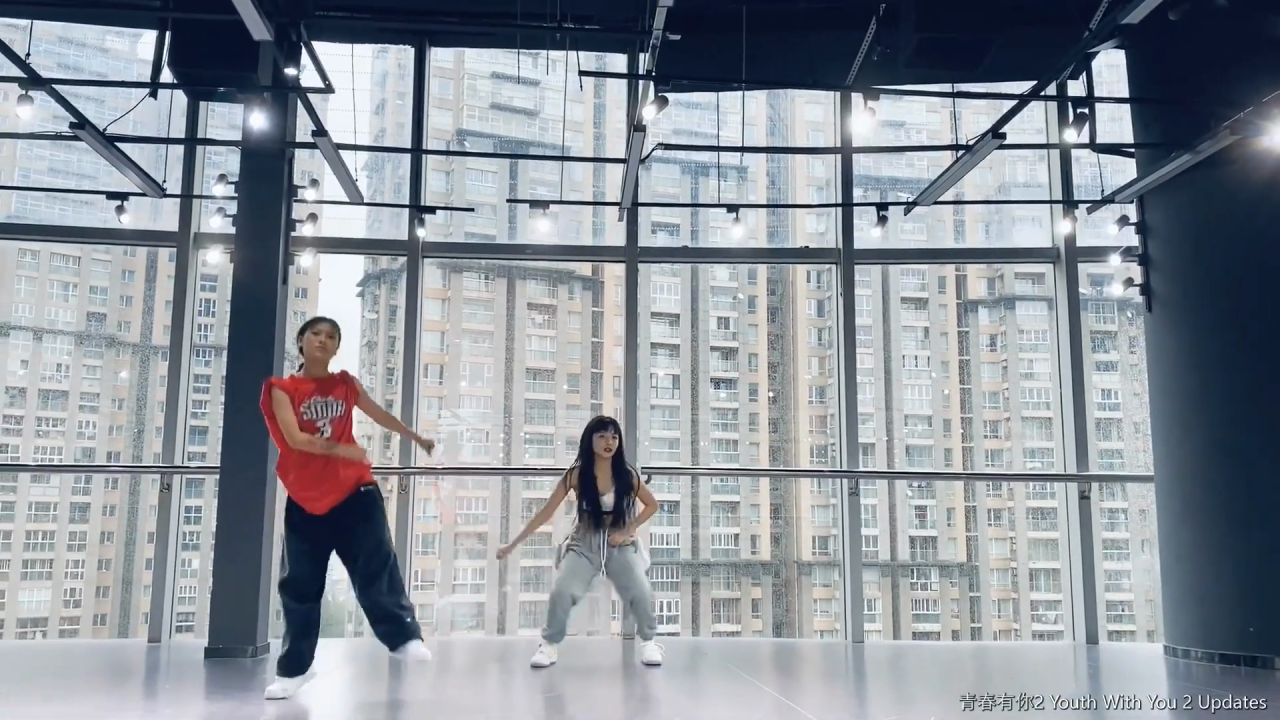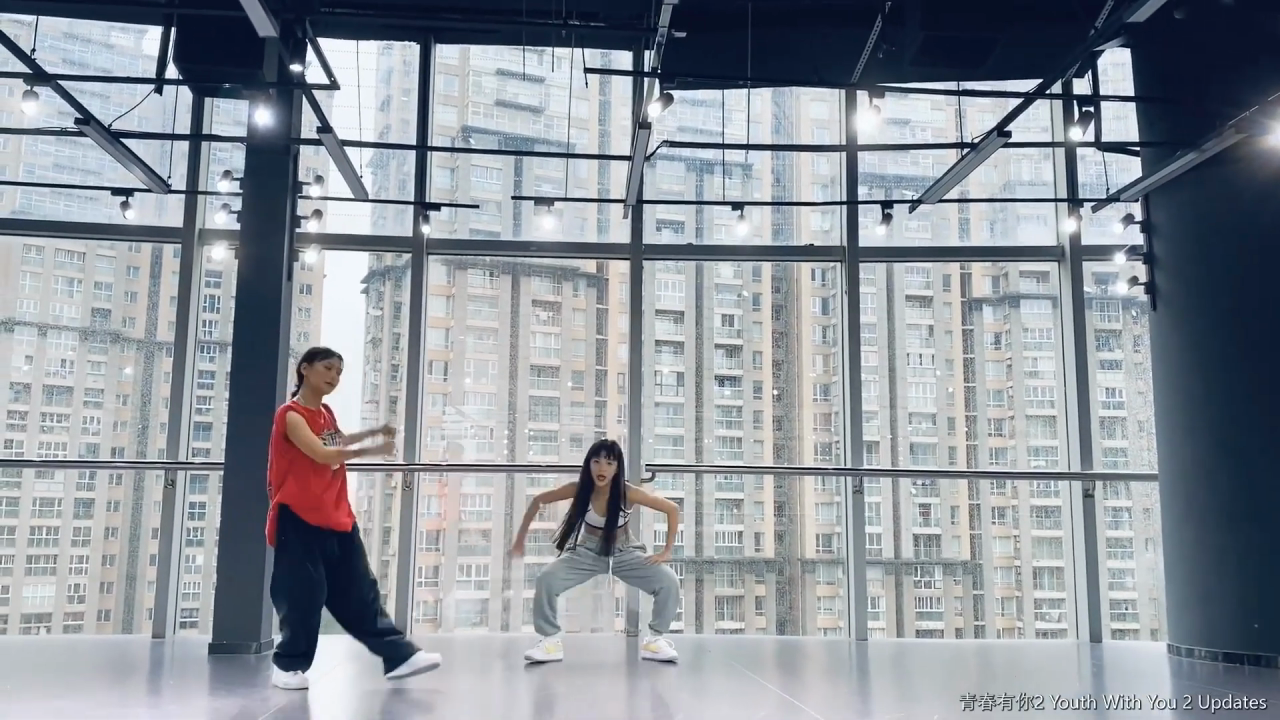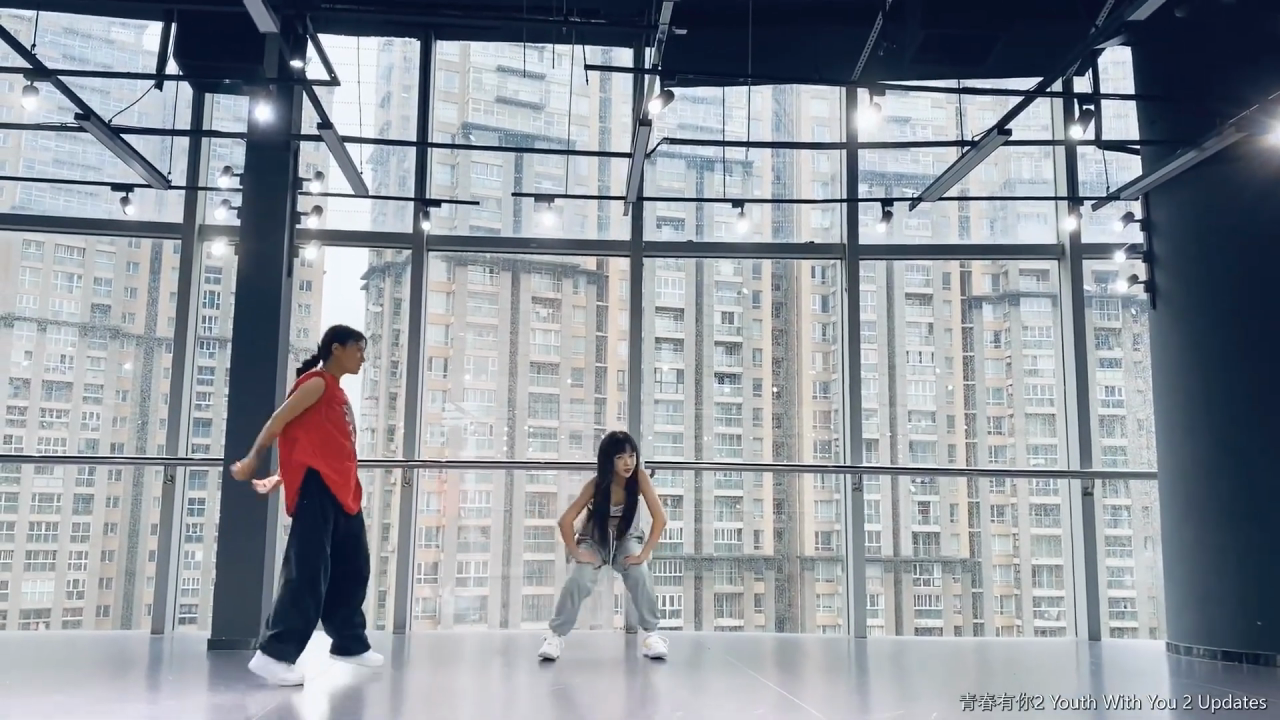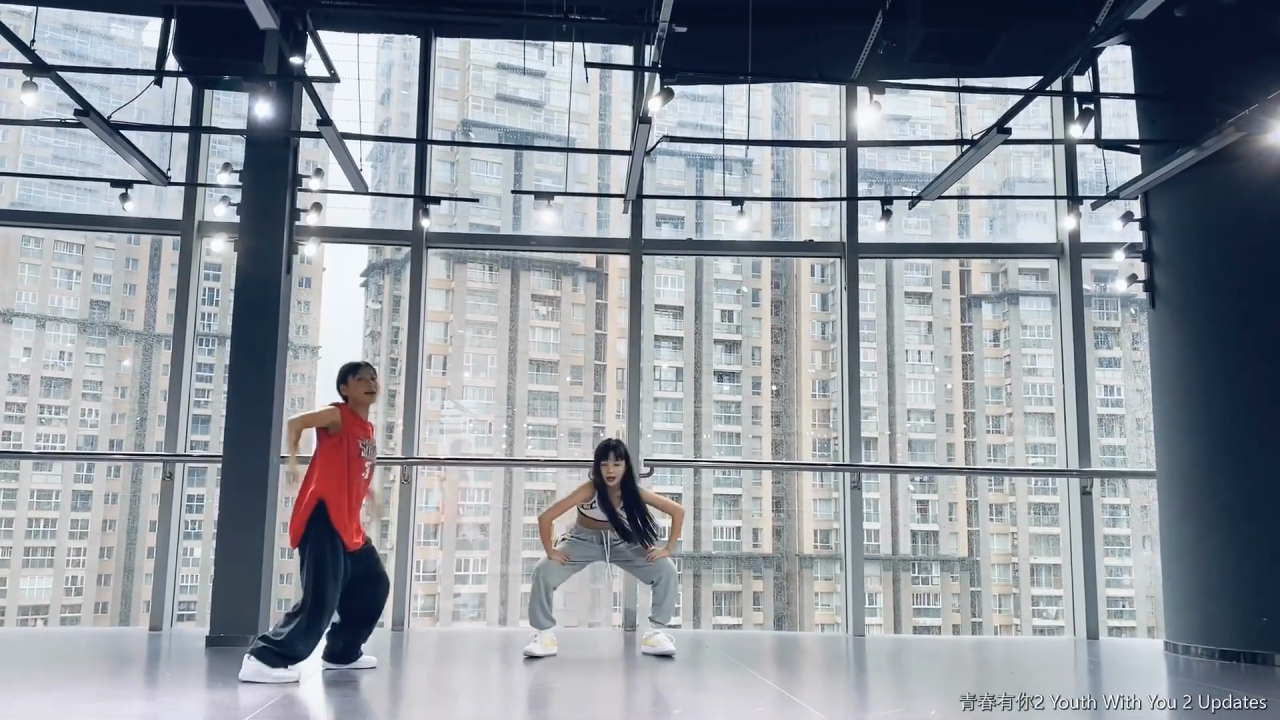
dt=0.3s
person 1, frame 1
left shoulder: (346, 383)
right shoulder: (281, 389)
left elbow: (378, 414)
right elbow: (294, 439)
left wrist: (415, 436)
right wrist: (340, 450)
left hip: (354, 491)
right hip: (306, 497)
left knee: (376, 565)
right knee: (299, 581)
left ankle: (404, 638)
right ankle: (294, 668)
person 1, frame 2
left shoulder: (323, 412)
right shoulder: (291, 414)
right elbow: (319, 453)
left wrist: (371, 433)
right wrist: (371, 448)
left hip: (336, 515)
right hip: (299, 515)
left knee: (358, 589)
right knee: (304, 592)
left ankle: (400, 657)
right ankle: (289, 664)
person 1, frame 3
left shoulder: (333, 390)
right shoulder: (318, 382)
right elbow: (280, 419)
left wrist: (280, 476)
right wrist: (252, 460)
left hip: (341, 490)
right hip: (318, 485)
left knee: (353, 568)
right knee: (310, 572)
left ankle: (350, 644)
right ankle: (274, 654)
person 1, frame 4
left shoulder: (365, 427)
right shoulder: (339, 416)
right elbow: (293, 425)
left wrist: (367, 494)
right wrist: (289, 449)
left hip: (344, 521)
right hip: (324, 514)
left knee: (375, 587)
right knee: (321, 599)
left ankle: (344, 652)
right ankle: (264, 659)
person 2, frame 1
left shoulder: (626, 474)
right shoulder: (575, 474)
left elbow: (651, 505)
right elbow: (547, 511)
left wrist: (628, 531)
right wrist: (514, 544)
left hip: (618, 543)
right hip: (583, 543)
left knee: (641, 594)
right knee: (562, 593)
left ankle: (648, 642)
right ankle: (550, 645)
person 2, frame 2
left shoulder: (627, 493)
right shoulder: (578, 489)
left elbow: (672, 509)
right elbow: (536, 502)
left wrist: (667, 550)
right wrist: (520, 539)
left hip: (624, 551)
right hip: (588, 549)
left knee: (669, 583)
right knee: (547, 581)
left ankle: (656, 640)
right ankle: (550, 642)
person 2, frame 3
left shoulder: (640, 478)
right shoulder: (597, 484)
left elbow: (660, 518)
right elbow: (565, 520)
left wrist: (644, 553)
right wrist: (576, 552)
left hip: (625, 537)
right hip: (594, 538)
left knee: (639, 577)
right knee: (580, 581)
left ankle: (651, 635)
right ankle: (556, 636)
person 2, frame 4
left shoulder: (633, 490)
right shoulder: (588, 490)
left elbow: (678, 511)
right elbow: (545, 519)
left wrist: (667, 547)
right wrist: (551, 551)
left hip: (621, 541)
right hip: (584, 541)
left knee: (666, 570)
right knee: (544, 572)
left ankle: (656, 633)
right ankle: (544, 635)
